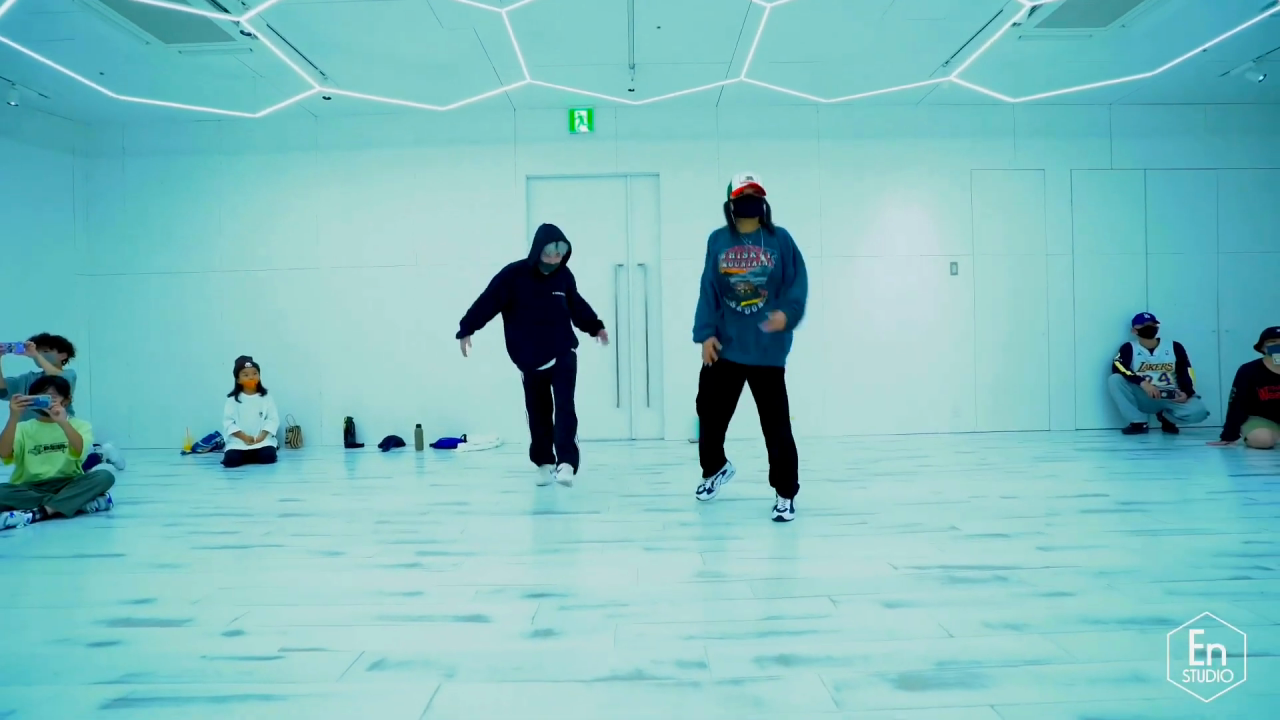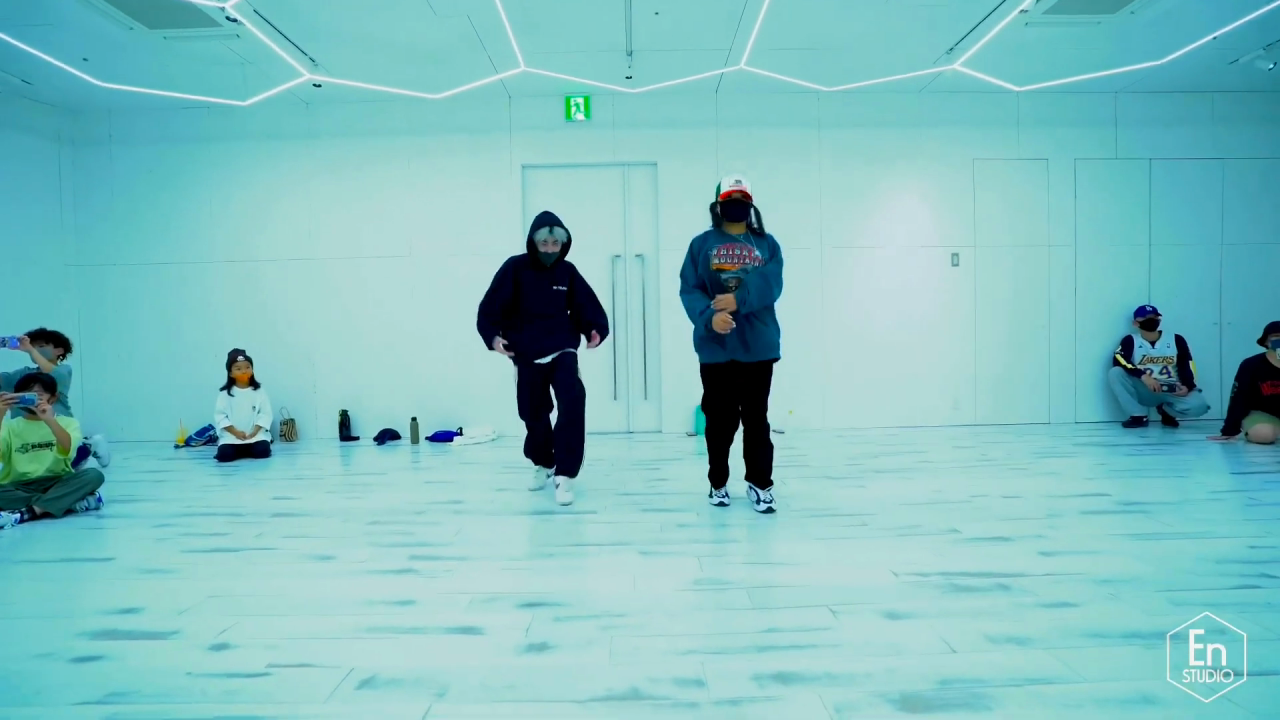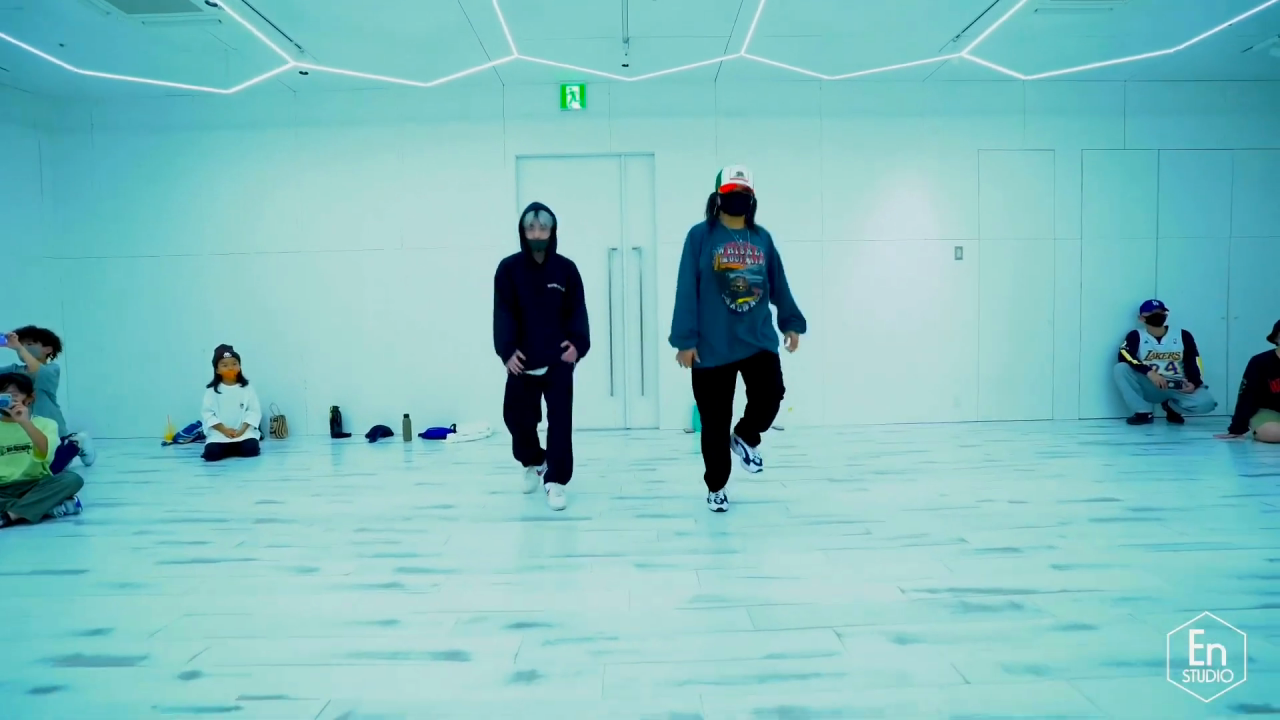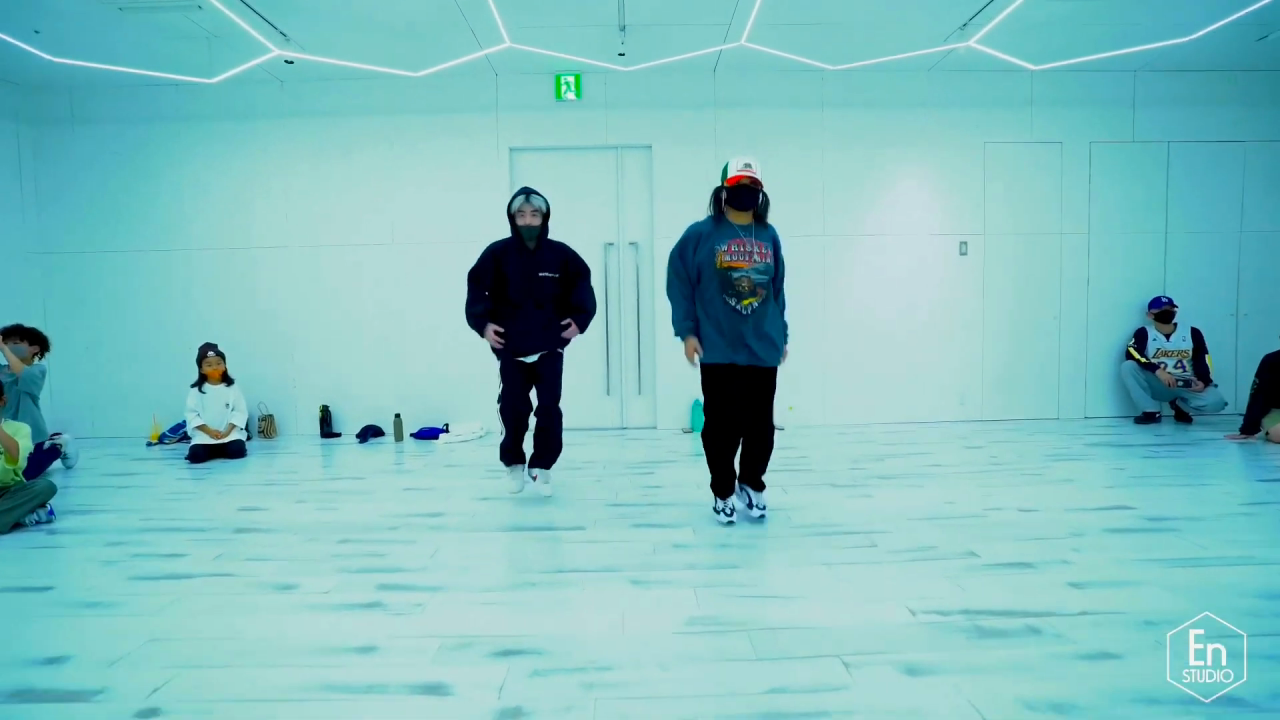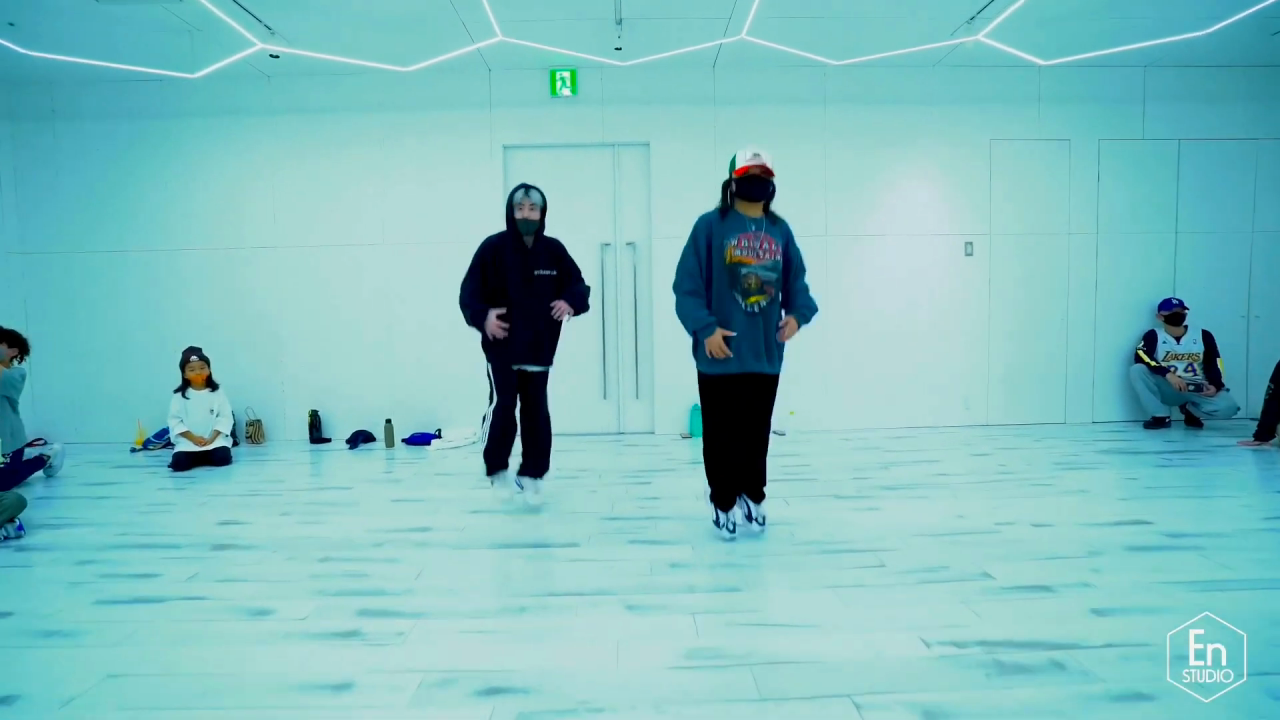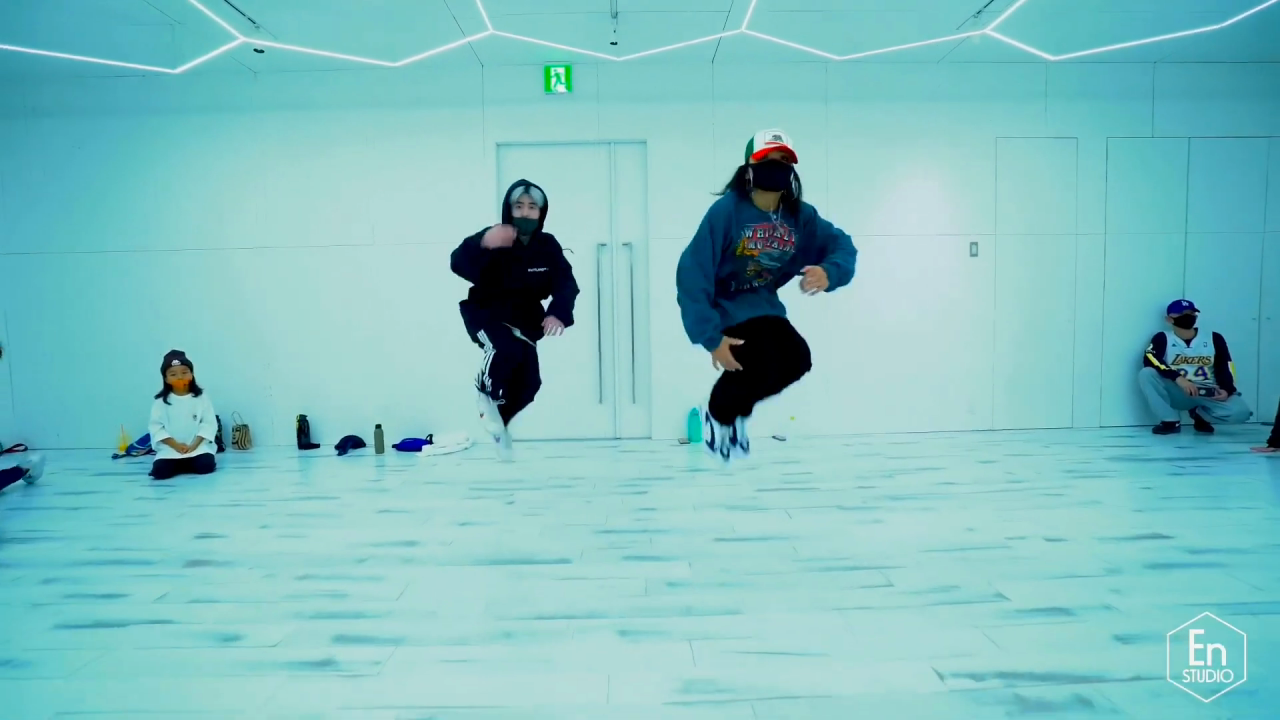
dt=0.2s
person 1, frame 1
left shoulder: (780, 239)
right shoulder: (718, 240)
left elbow: (797, 286)
right elbow: (709, 293)
left wrist: (785, 314)
right wrist: (705, 333)
left hip: (766, 349)
right hip: (724, 347)
left knee: (775, 419)
right knee: (711, 412)
left ankle: (785, 493)
right ankle: (716, 468)
person 1, frame 2
left shoulder: (766, 243)
right shoulder: (702, 244)
left elbow: (771, 284)
right elbow: (689, 289)
left wrist: (739, 299)
right wrist: (709, 315)
left hip: (757, 345)
right hip: (716, 346)
left knee: (755, 417)
right knee: (722, 417)
left ankle: (759, 483)
right ankle: (718, 482)
person 1, frame 3
left shoulder: (762, 238)
right shoulder: (701, 236)
left elbow: (778, 285)
right elbow: (687, 290)
left wrist: (792, 323)
right wrist: (686, 339)
left hip: (758, 340)
right hip: (714, 347)
left knee: (770, 393)
right knee: (715, 418)
left ankle: (745, 437)
right ankle: (716, 486)
person 1, frame 4
left shoulder: (768, 235)
right shoulder: (701, 234)
right elbow: (679, 281)
left wrist: (780, 331)
right wrist: (686, 330)
left hip: (762, 347)
right hip: (718, 347)
left knee: (761, 424)
right knee: (722, 422)
left ankle: (751, 486)
right ankle: (723, 493)
person 1, frame 5
left shoulder: (780, 230)
right shoulder: (710, 226)
left elbow: (795, 280)
right elbow: (687, 285)
left wrist: (797, 314)
right wrist: (705, 328)
left hip: (764, 353)
right hip: (723, 352)
left knee: (757, 433)
right knee: (723, 433)
left ankle: (751, 495)
right ankle: (723, 502)
person 1, frame 6
left shoulder: (799, 215)
right shoulder: (725, 212)
left elbow: (842, 249)
right elbow: (693, 277)
left wrist: (827, 271)
right wrist: (711, 336)
left hip: (763, 308)
right hip: (724, 315)
left knee: (795, 358)
right knee: (764, 362)
left ankle: (732, 409)
right ankle: (721, 412)
person 2, frame 1
left shoulder: (564, 275)
right shoulder: (513, 275)
left elbow: (576, 303)
right elbow: (487, 303)
left wrist: (595, 326)
right wrist: (466, 330)
left hip: (563, 353)
right hip: (530, 358)
left knee: (564, 406)
right knee: (538, 413)
person 2, frame 2
left shoulder: (566, 270)
right shoulder: (515, 268)
left elbow: (584, 302)
right elbow: (492, 303)
left wrist: (596, 329)
right wrist: (491, 334)
left hip: (563, 351)
right hip: (528, 355)
left knee: (572, 403)
right knee: (533, 413)
left ankle: (564, 475)
right ankle: (543, 463)
person 2, frame 3
left shoulder: (565, 268)
right shoulder: (509, 268)
left elbow: (577, 310)
right elbow: (503, 313)
left wrist: (577, 342)
right wrist: (507, 350)
left hip: (559, 359)
right hip: (524, 360)
left knee: (560, 419)
right knee: (517, 418)
left ankle: (555, 481)
right ankle: (534, 462)
person 2, frame 4
left shoulder: (559, 254)
right shoulder: (498, 253)
left elbow: (582, 285)
right elbow: (476, 288)
left wrist: (580, 318)
right wrist: (482, 322)
left hip: (549, 346)
right hip: (512, 347)
left knee: (549, 406)
right knee: (513, 406)
left ankle: (540, 466)
right ankle: (514, 462)
person 2, frame 5
left shoulder: (554, 250)
right shoulder: (493, 247)
left elbow: (578, 288)
right elbow: (470, 290)
left wrist: (571, 302)
right wrist: (482, 316)
left hip: (538, 351)
right hip: (502, 349)
left knee: (537, 415)
right knee: (502, 410)
left ankle: (531, 475)
right ankle: (497, 469)
person 2, frame 6
left shoulder: (548, 246)
right shoulder: (490, 239)
left elbow: (566, 284)
right elbow: (459, 263)
left wrist: (560, 313)
right wrist: (484, 244)
left hip: (524, 324)
right hip: (485, 316)
left knee: (528, 385)
right knee: (506, 353)
left ankle: (498, 415)
right ankle: (489, 393)
